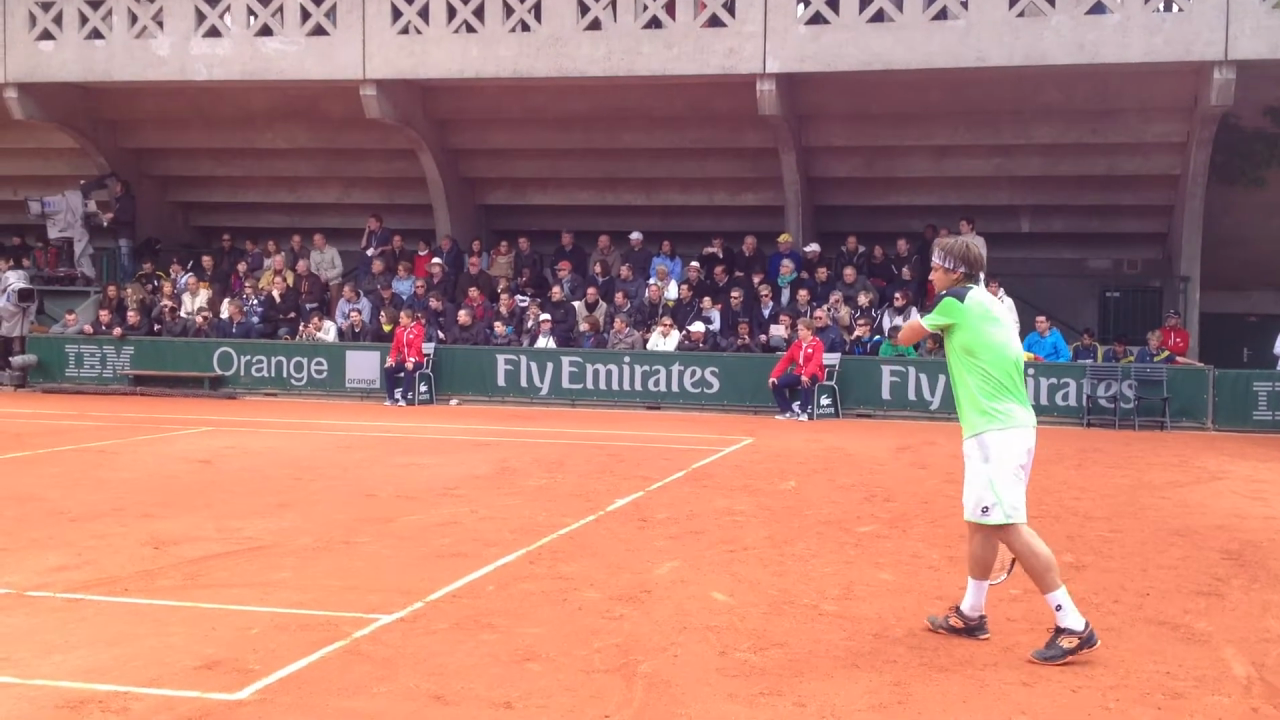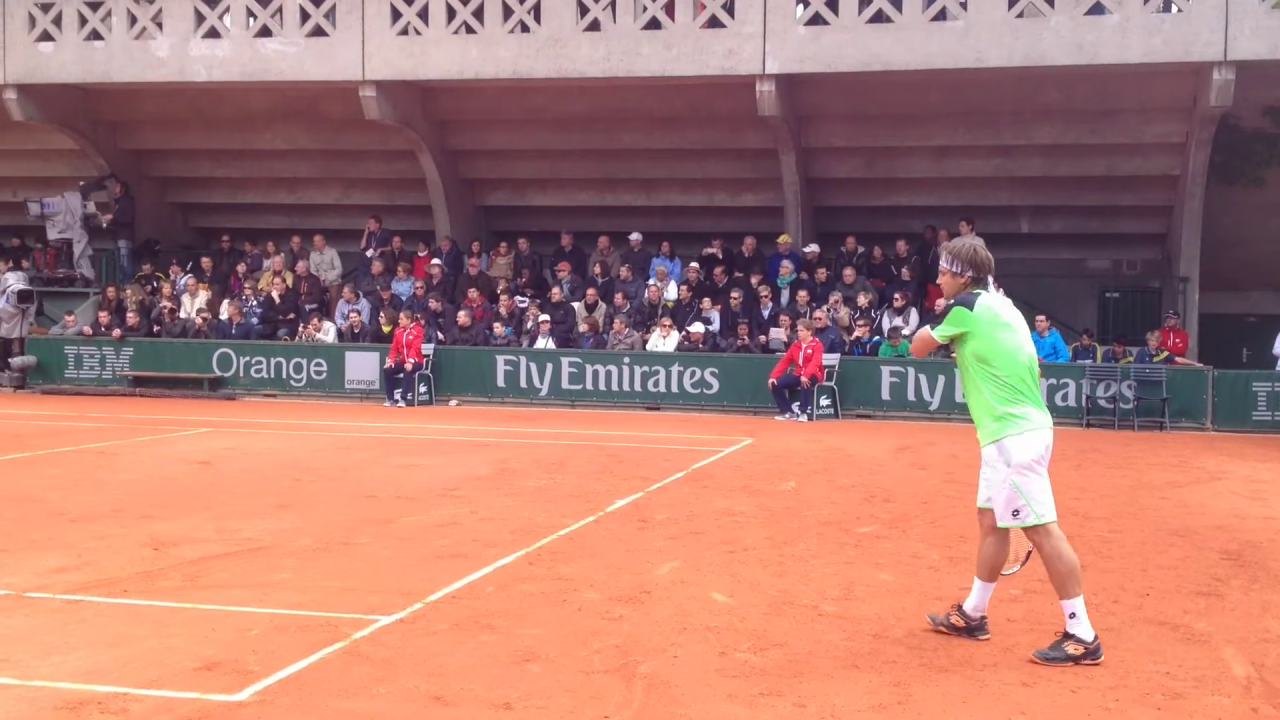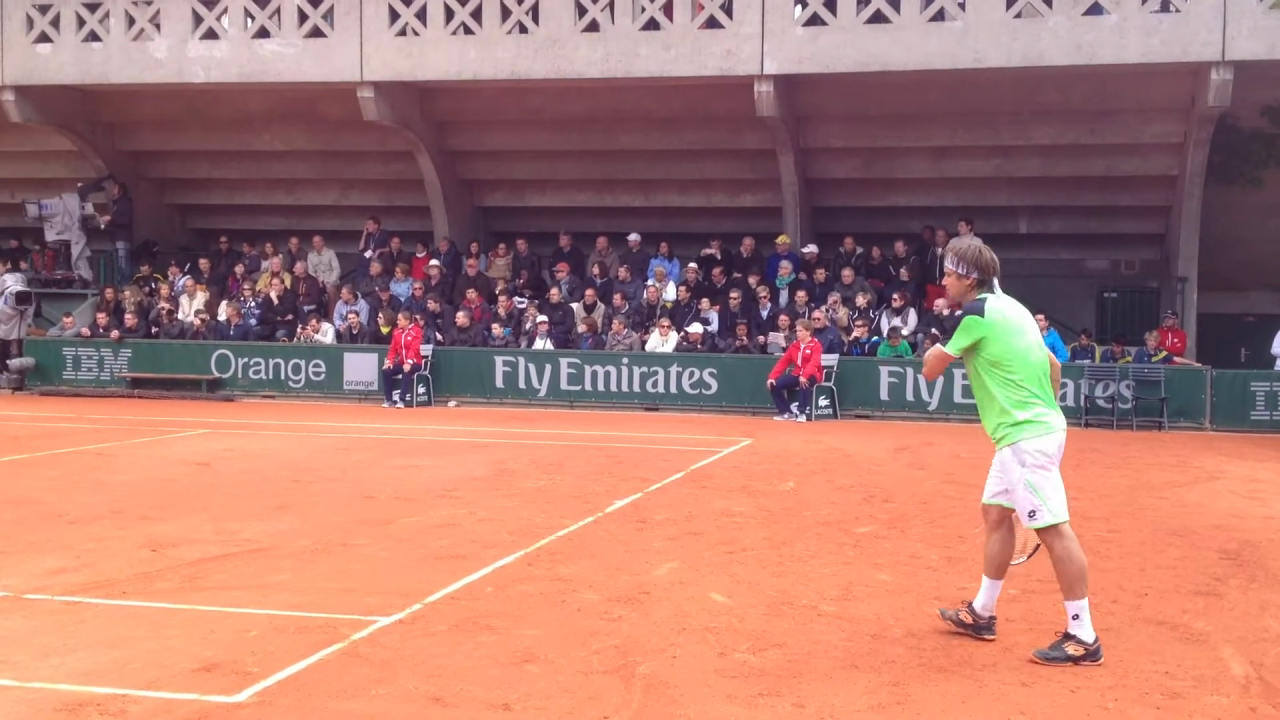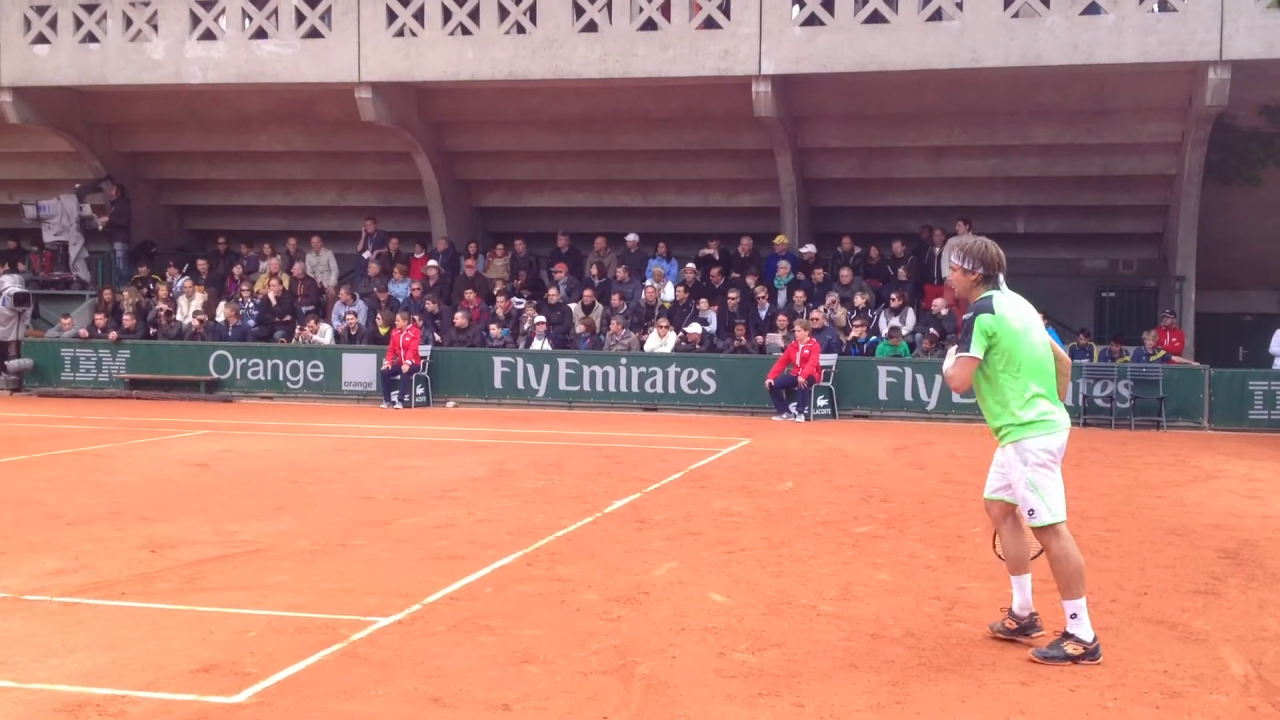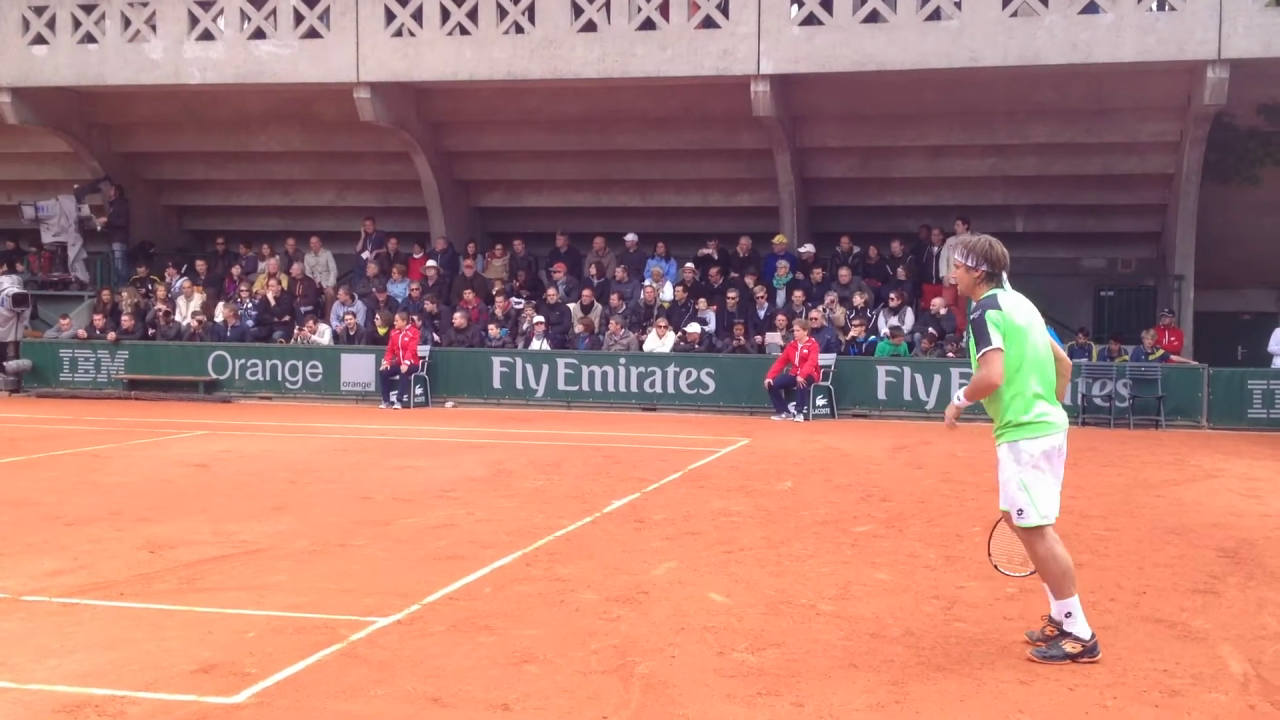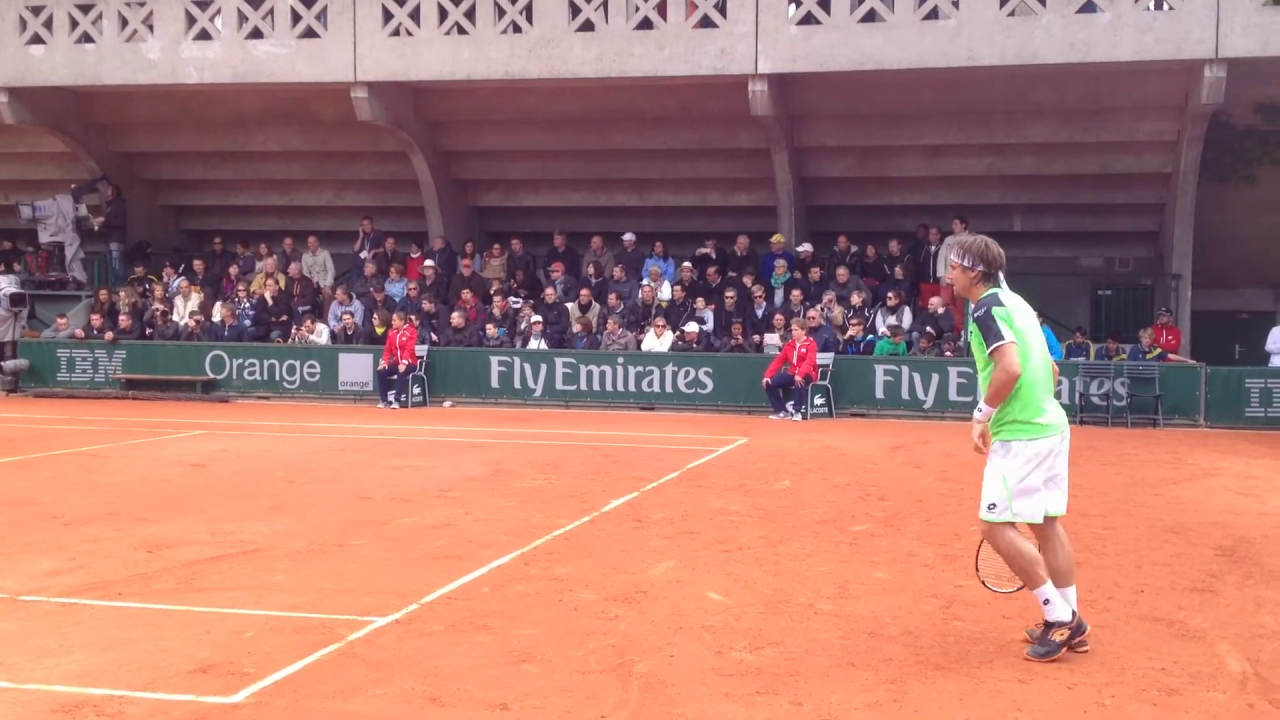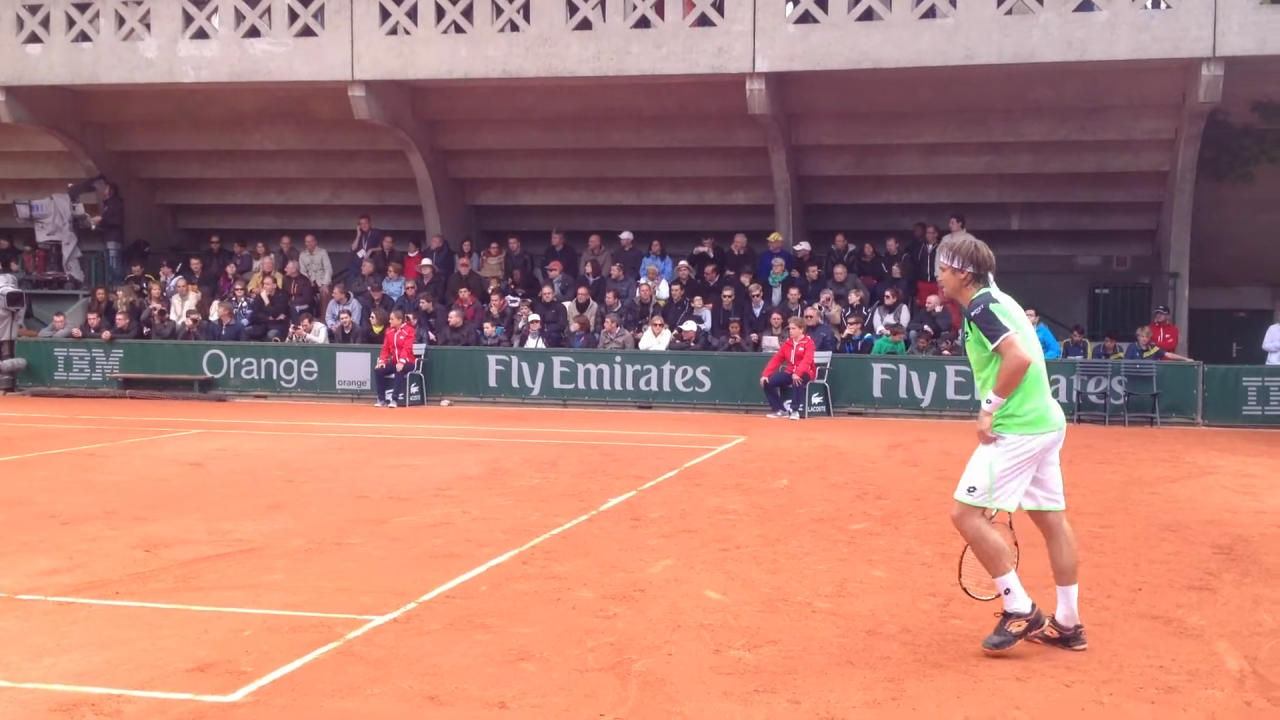
dt=0.1s
person 1, frame 1
left shoulder: (958, 298)
right shoulder: (992, 305)
left elbow: (905, 336)
left wrist: (926, 320)
left hip: (993, 432)
right hip: (1015, 426)
left knee: (1009, 528)
right knee: (983, 522)
left ankle: (1074, 626)
right ankle: (971, 614)
person 1, frame 2
left shoulder: (966, 307)
right shoulder: (1001, 306)
left elbow: (919, 347)
right elbow: (1034, 369)
left wrist: (937, 336)
left hip: (1011, 436)
right hip: (1023, 429)
left knee: (1041, 529)
right knee: (991, 520)
left ankle: (1082, 636)
right ankle: (972, 614)
person 1, frame 3
left shoulder: (976, 313)
right shoulder: (1010, 308)
left elbow: (930, 369)
right elbow: (1054, 366)
left wrist: (943, 348)
left hip: (1025, 437)
right hip: (1035, 429)
left knee: (1054, 530)
right knee: (995, 516)
left ankle: (1084, 637)
right ankle: (981, 613)
person 1, frame 4
left shoulder: (980, 314)
right shoulder: (1016, 303)
left elbow: (960, 381)
right elbow: (1063, 361)
left wrist: (949, 360)
right wrist: (1052, 408)
left hip: (1027, 434)
right hip: (1043, 425)
left knee: (1050, 530)
right knee: (998, 509)
left ankle: (1081, 636)
right ankle: (1022, 612)
person 1, frame 5
left shoulder: (987, 311)
right shoulder: (1018, 303)
left elbow: (992, 377)
right elbow: (1063, 363)
left wrist: (959, 399)
left hip: (1024, 435)
right hip: (1044, 427)
left knee: (1035, 530)
right knee: (1023, 522)
left ankle: (1079, 635)
right ankle: (1062, 618)
person 1, frame 6
left shoulder: (986, 309)
right shoulder: (1011, 302)
left elbow: (1011, 369)
right elbow: (1050, 367)
left wrist: (983, 413)
left hip: (1022, 435)
right hip: (1049, 427)
left knee: (998, 529)
right knee: (1046, 524)
left ankle: (1058, 615)
right ankle: (1070, 621)
person 1, frame 7
left shoulder: (981, 307)
right shoulder: (999, 302)
left elbow: (1019, 359)
left wrist: (990, 404)
left hip: (1017, 430)
right hip: (1046, 424)
left knee: (966, 514)
right knee: (1051, 520)
left ankle: (1019, 607)
right ankle: (1067, 623)
